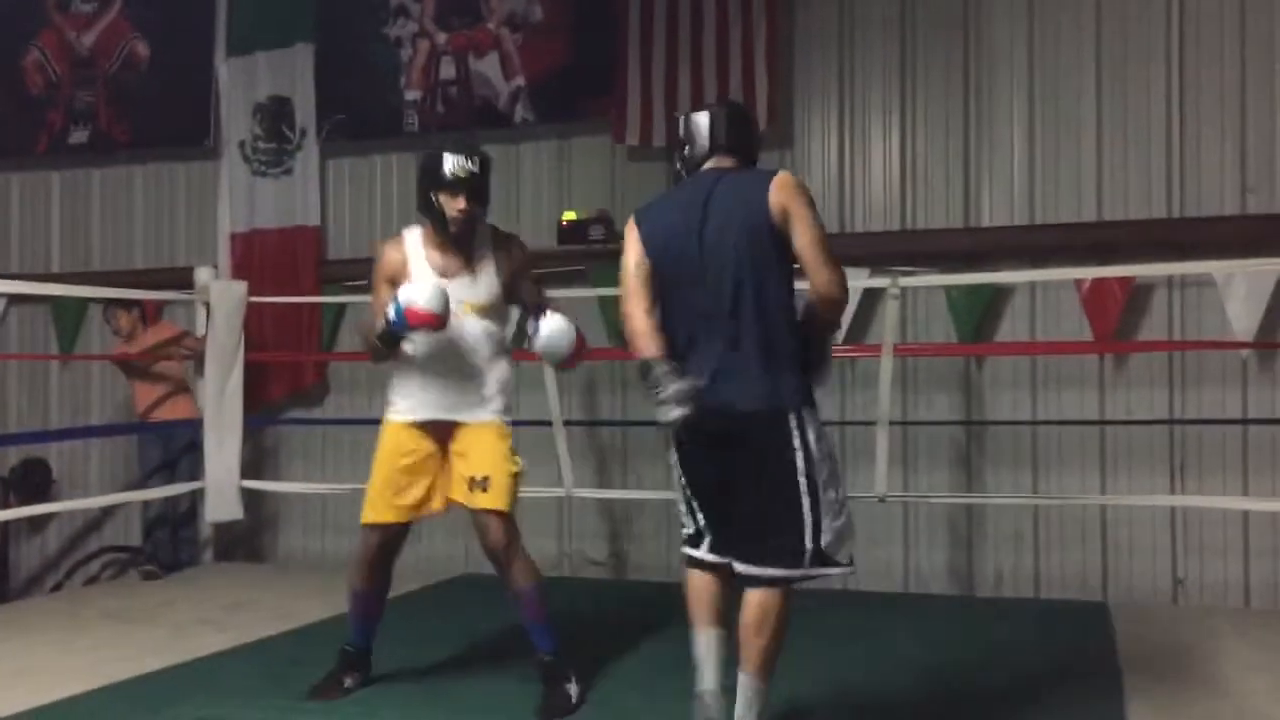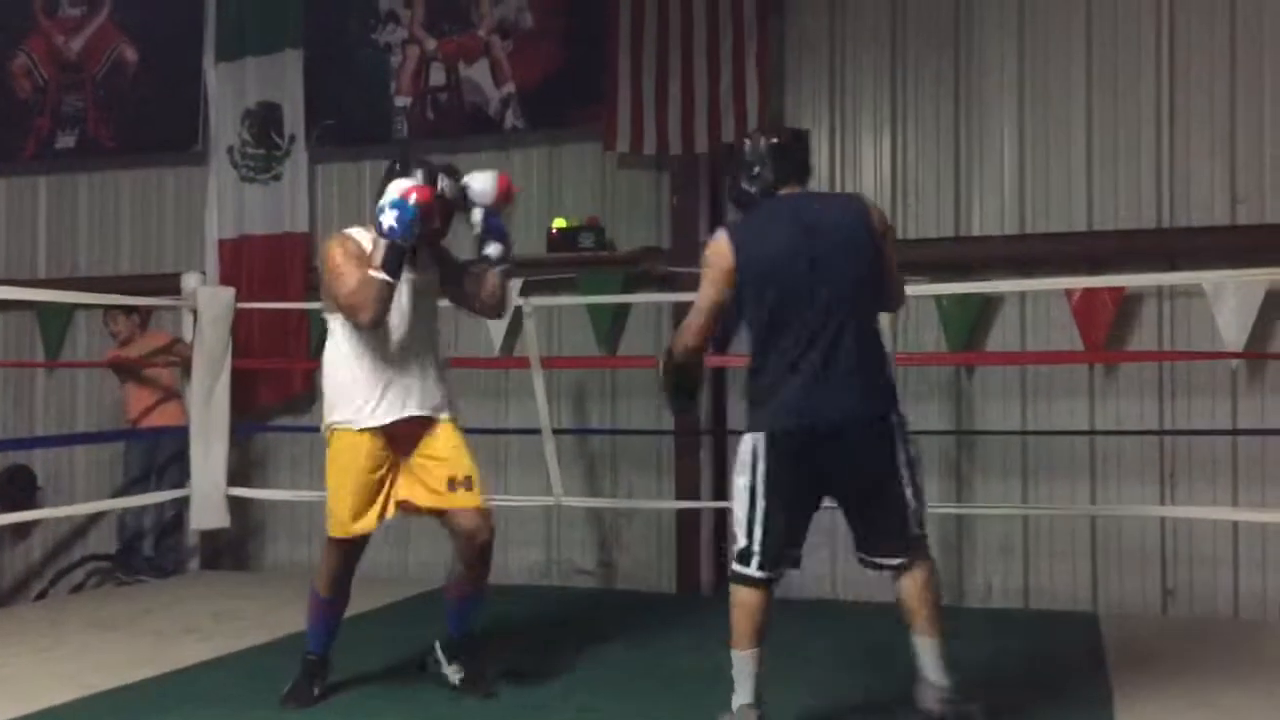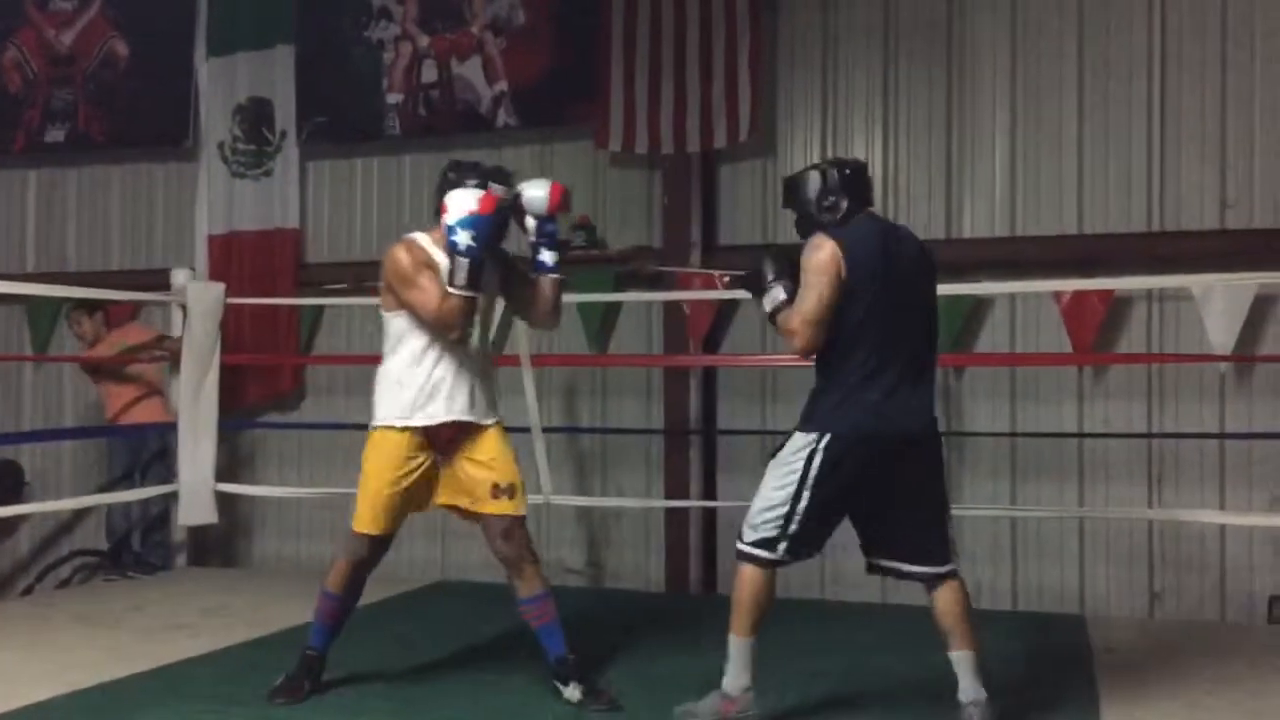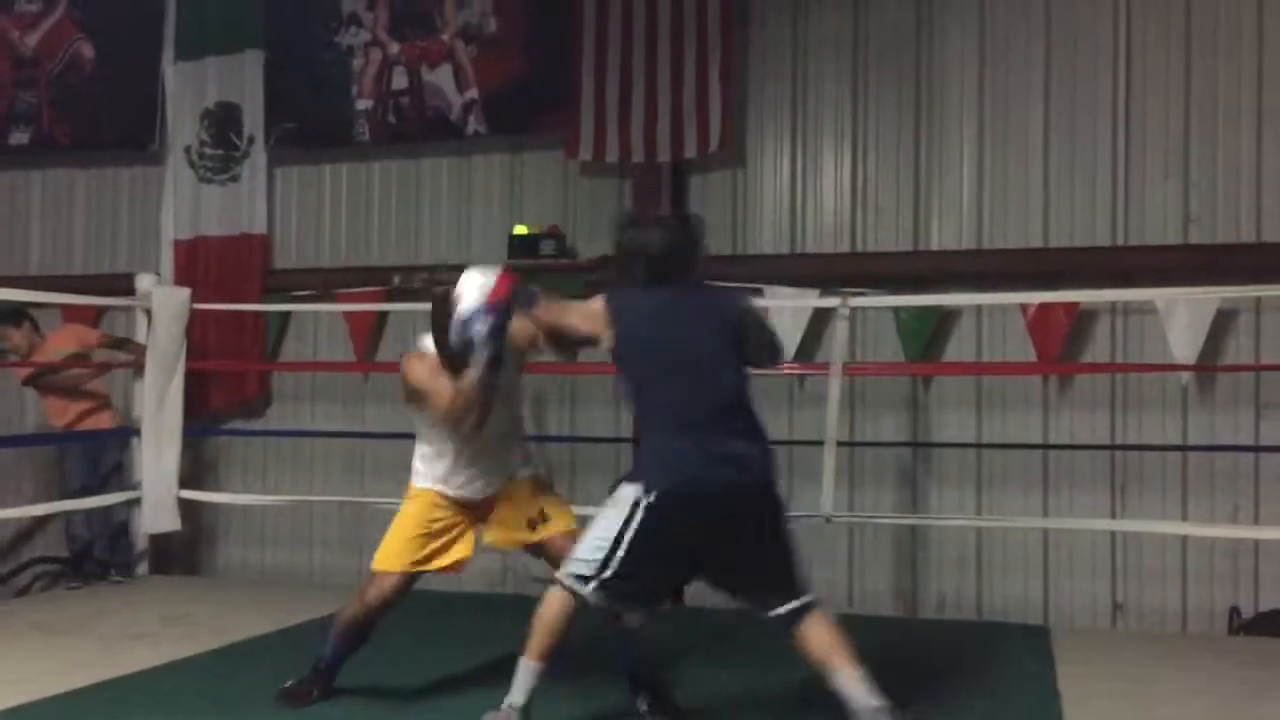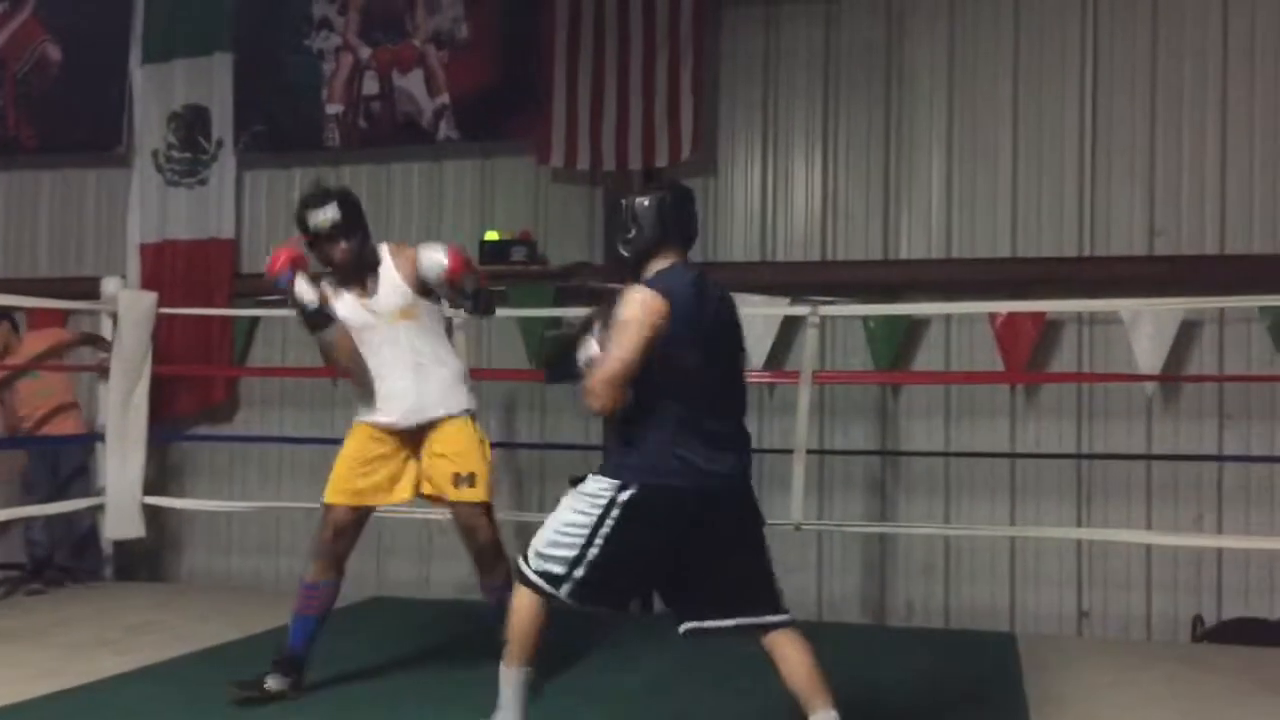
dt=0.4s
person 1, frame 1
left shoulder: (646, 219)
right shoulder: (778, 189)
left elbow: (638, 310)
right elbow: (829, 290)
left wrist: (667, 380)
right wrist: (810, 333)
left hip: (695, 408)
right hip: (768, 402)
left knee: (706, 546)
right knee: (777, 562)
person 1, frame 2
left shoulder: (731, 241)
right shoulder: (864, 216)
left elbow: (696, 333)
right elbow: (891, 297)
left wrist: (676, 367)
left hip: (779, 421)
right hip: (864, 413)
left knee: (753, 567)
right knee: (906, 551)
person 1, frame 3
left shoulder: (829, 246)
right shoulder: (915, 250)
left elbow: (803, 337)
left wrist: (775, 292)
left hip: (840, 429)
right hip: (913, 431)
left knee: (757, 548)
right knee: (936, 564)
person 1, frame 4
left shoulder: (614, 308)
right shoulder: (726, 305)
left elbow: (550, 316)
right elbow: (768, 354)
left hip: (670, 487)
right hip: (747, 480)
left knee: (571, 581)
right knee: (795, 609)
person 1, frame 5
left shoulder: (646, 299)
right shoulder: (713, 295)
left elbow: (602, 396)
left wrist: (591, 353)
right wrist: (606, 339)
left hip: (646, 481)
right hip: (723, 484)
left knee: (536, 578)
right knee: (766, 619)
person 2, frame 1
left shoulder: (505, 250)
right shoulder: (397, 254)
left elbow: (536, 309)
right elbow: (377, 347)
right wrist: (393, 327)
left hip: (482, 417)
right hip: (412, 417)
left knee: (500, 540)
right knee: (375, 543)
left ankle: (556, 670)
right ankle: (355, 659)
person 2, frame 2
left shoulder: (431, 255)
right shoulder: (344, 249)
left elbow: (491, 304)
right elbow: (367, 315)
left wrist: (492, 234)
right wrist: (392, 244)
left hip: (429, 419)
right hip: (360, 423)
left knee: (476, 534)
right knee: (342, 549)
left ankle: (454, 646)
right ankle: (313, 666)
person 2, frame 3
left shoulder: (491, 260)
right shoulder: (406, 255)
left elbow: (545, 317)
right elbow: (445, 323)
left wrist: (546, 243)
right wrist: (467, 253)
left hip: (475, 422)
right hip: (405, 424)
left knee: (516, 546)
right knee: (363, 548)
left ankle: (564, 669)
right ankle: (311, 661)
person 2, frame 4
left shoulder: (508, 339)
right shoulder: (420, 365)
right elbow: (464, 413)
right wrist: (484, 348)
left hip: (509, 481)
right hip: (440, 492)
right knee: (379, 594)
right ankle: (321, 674)
person 2, frame 5
left shoulder: (408, 262)
right shoulder: (321, 294)
left elbow: (484, 307)
right elbow: (350, 370)
left wrist: (467, 286)
right wrist: (313, 312)
left hip: (445, 416)
right hip: (379, 424)
left knee: (480, 533)
right knee: (331, 538)
right ankle: (290, 664)
person 3, frame 1
left shoulder: (165, 331)
right shoulder: (123, 353)
left elbow: (201, 348)
right elbow: (139, 365)
right wrist: (163, 354)
left hip: (185, 421)
right hip: (152, 426)
left knee: (184, 492)
right knee: (156, 491)
left ankle: (184, 556)
right ankle: (158, 557)
person 3, frame 2
left shoulder: (158, 339)
right shoulder: (116, 356)
left elbow: (191, 356)
right elbow: (132, 366)
right wrist: (154, 359)
left hip: (172, 428)
right hip: (139, 432)
left knee: (169, 497)
right knee: (133, 495)
left ankle: (166, 562)
right ankle: (129, 561)
person 3, frame 3
left shoulder: (133, 331)
right shoulder: (90, 358)
left elbow: (173, 346)
right elbow: (111, 367)
left wrist: (176, 351)
right wrist: (138, 354)
left hip: (155, 424)
right hip: (121, 429)
right knee: (119, 493)
left ankle: (153, 558)
right ankle: (120, 559)
person 3, frame 4
left shoulder: (70, 334)
right shoulder: (28, 369)
left elbow: (114, 342)
right elbow: (60, 383)
left wrist: (143, 352)
right wrist: (97, 371)
left hip: (105, 428)
right hip: (72, 437)
left knee: (113, 496)
right knee: (78, 500)
left ankle: (120, 563)
right ankle: (82, 567)
person 3, frame 5
left shoulder: (46, 338)
left elbow: (88, 339)
left hip: (71, 435)
right hip: (35, 442)
left knee: (77, 503)
right knee: (36, 506)
left ankle: (86, 567)
right ankle: (41, 571)
